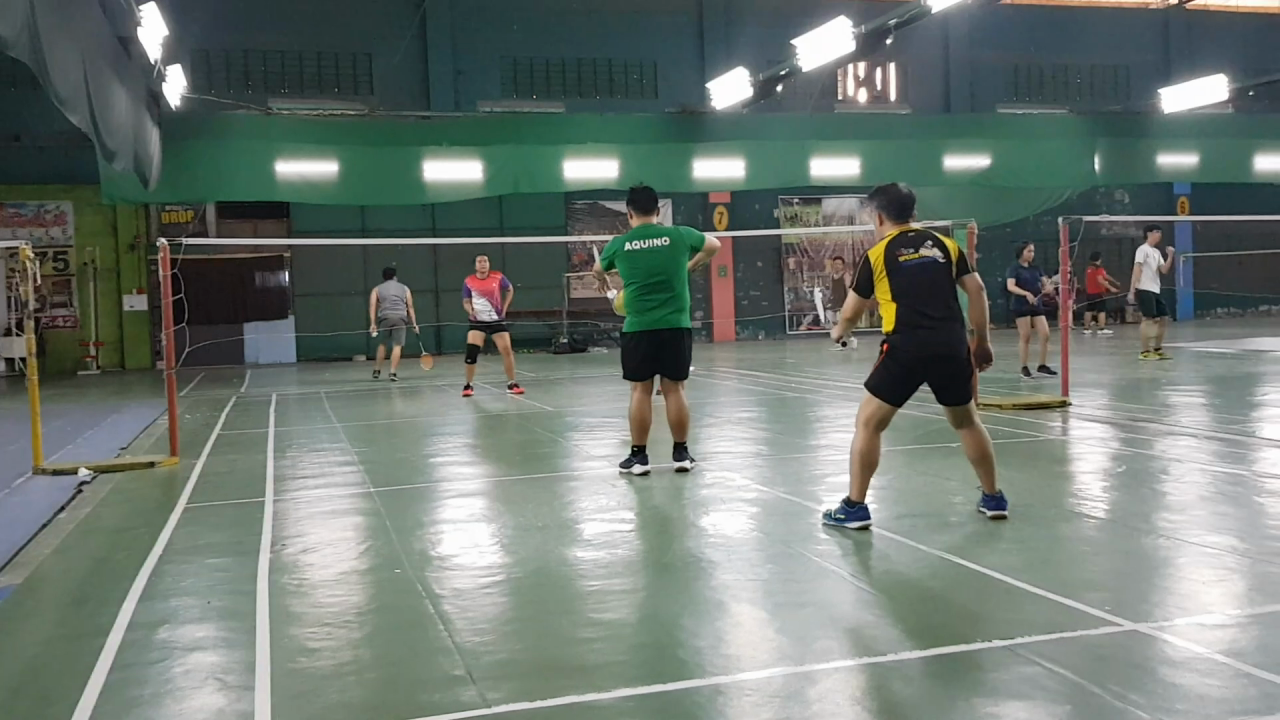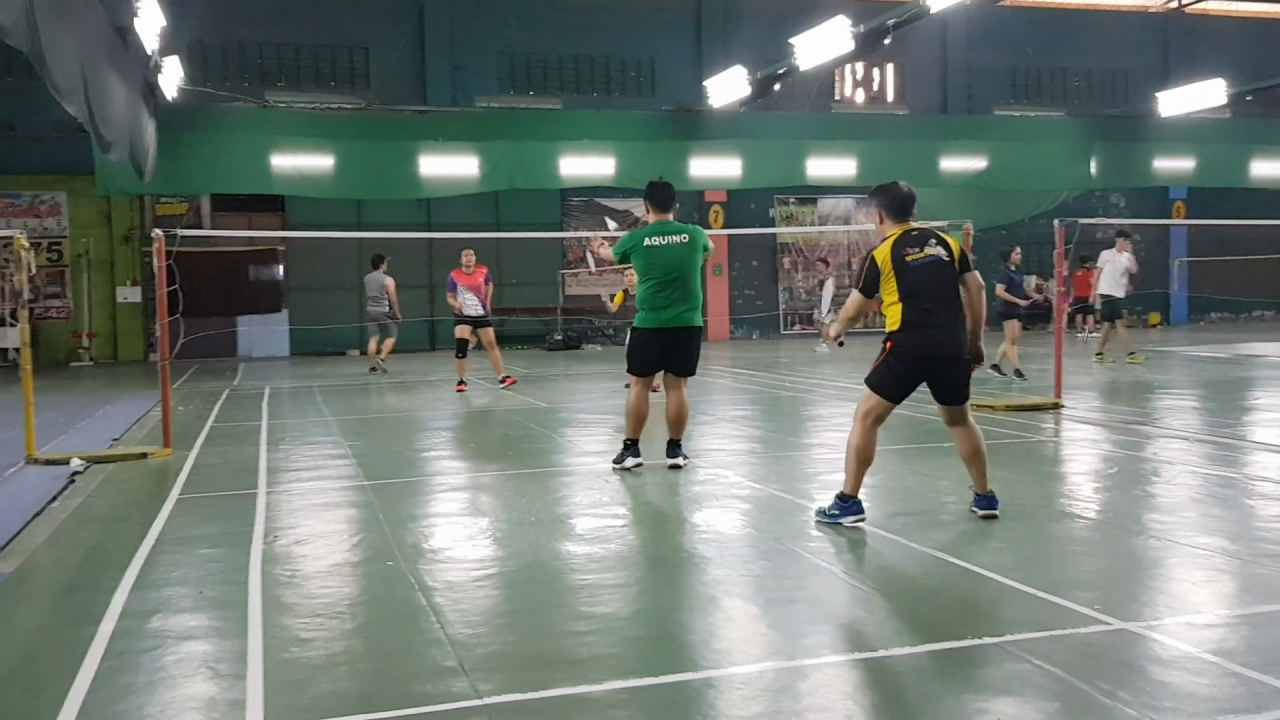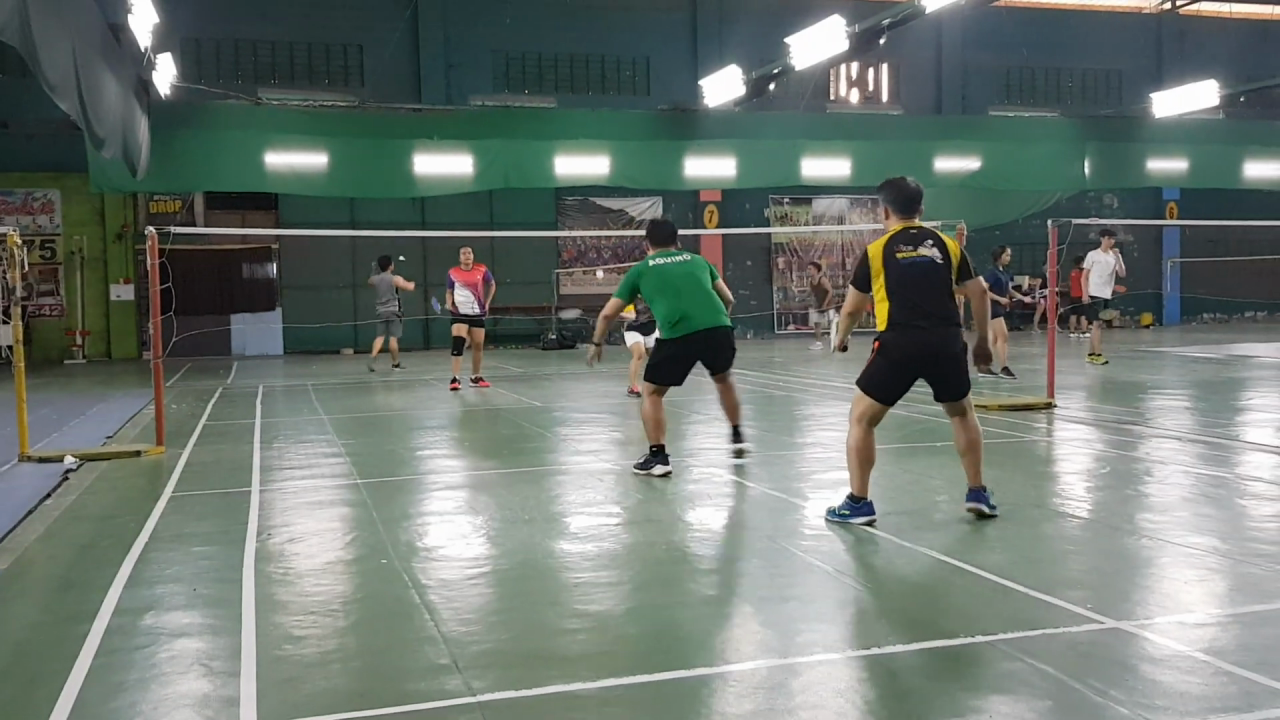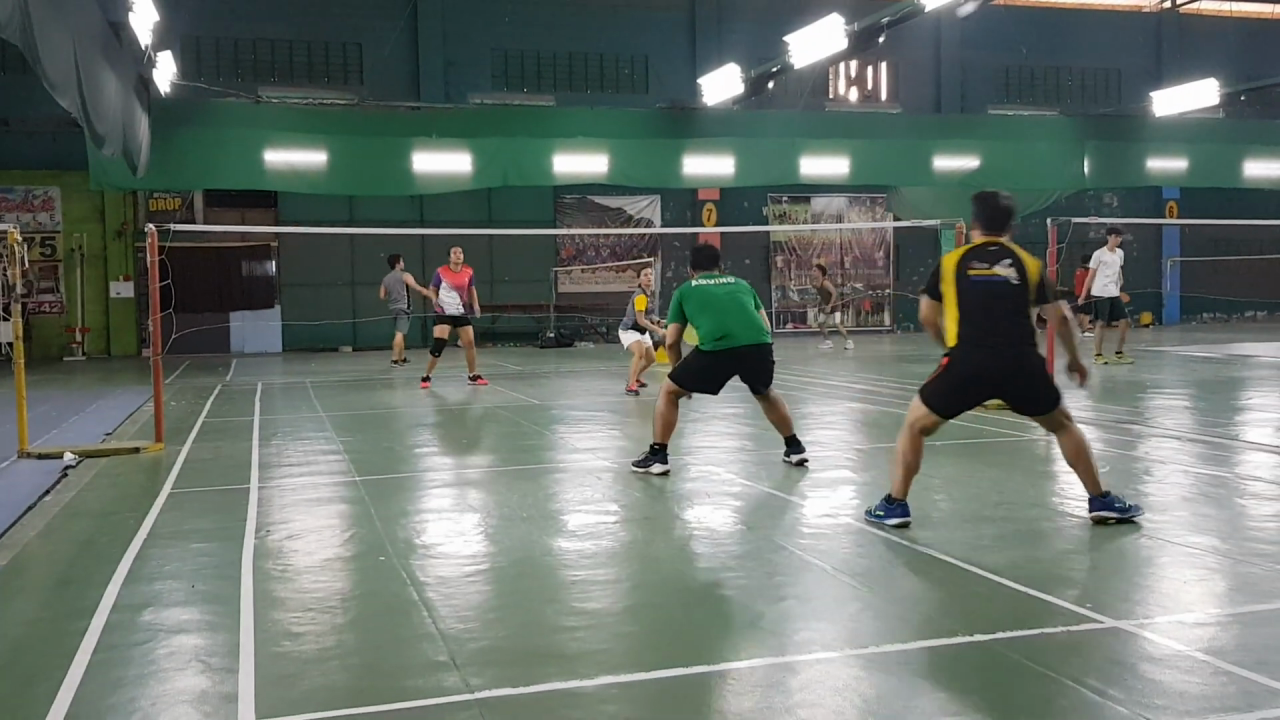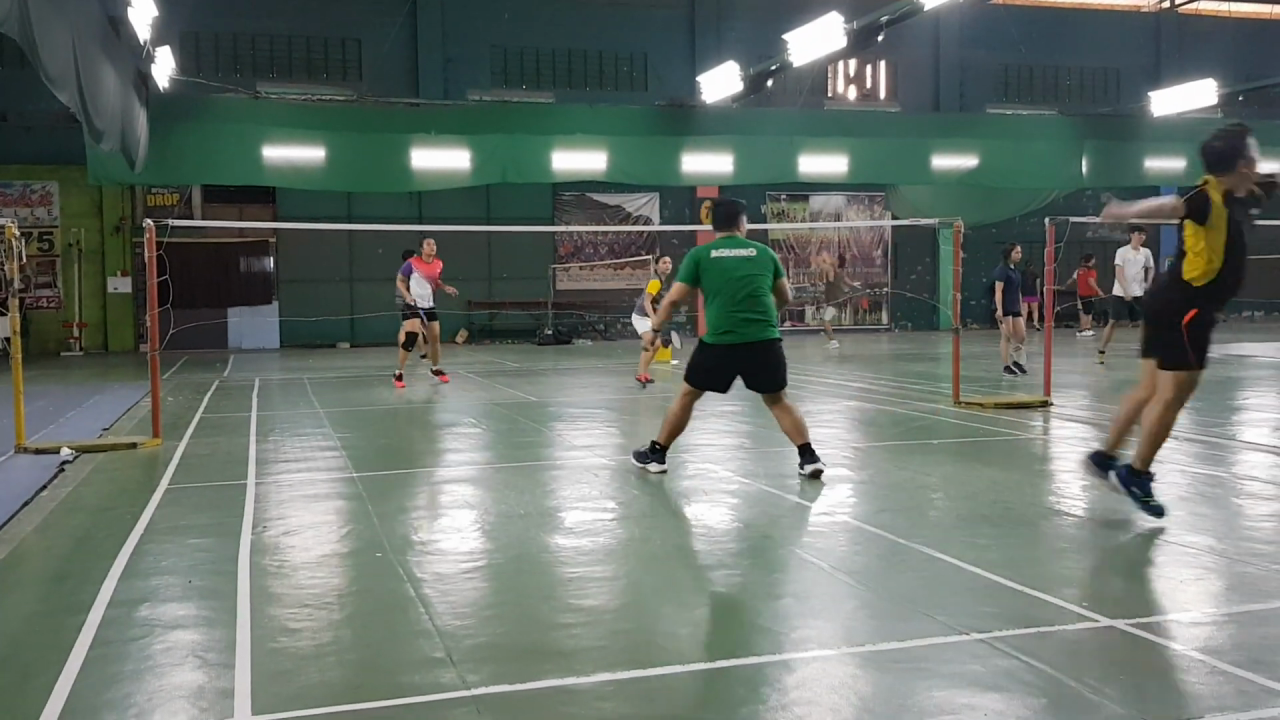
dt=0.5s
person 1, frame 1
left shoulder: (877, 255)
right shoulder: (945, 245)
left elbow: (851, 312)
right elbow: (977, 290)
left wrist: (838, 332)
right wrist: (982, 341)
left hip: (906, 348)
right hip: (952, 346)
left knee: (868, 423)
right knee: (967, 421)
left ankle: (855, 507)
right ankle: (994, 498)
person 1, frame 2
left shoulder: (881, 254)
right shoulder: (947, 243)
left elbow: (854, 311)
right elbow: (976, 289)
left wrist: (836, 329)
right wrist: (975, 340)
left hip: (908, 347)
right hip: (952, 346)
left knee: (866, 418)
right knee: (960, 420)
left ankle: (849, 501)
right ankle: (984, 497)
person 1, frame 3
left shoulder: (876, 251)
right shoulder: (948, 245)
left elbow: (852, 307)
right elbow: (979, 293)
left wrist: (841, 337)
right wrist: (982, 341)
left hip: (898, 346)
right hip: (946, 345)
left knee: (861, 419)
right knee: (962, 414)
left ankle: (858, 502)
right ankle: (977, 492)
person 1, frame 4
left shoulder: (951, 263)
right shoulder: (1028, 265)
left elbow: (927, 316)
right elbow: (1058, 317)
left wrist: (951, 345)
right wrist: (1074, 359)
left hip: (969, 363)
right hip: (1021, 364)
left knee: (914, 427)
right knee: (1064, 427)
left ankle: (894, 504)
right ankle: (1101, 500)
person 1, frame 5
left shoulder: (1236, 196)
right shoulder: (1209, 197)
right elbow: (1169, 205)
right wrist: (1129, 210)
left hip: (1177, 305)
right hip: (1185, 307)
left knee: (1150, 391)
right knee: (1170, 396)
left ankle: (1106, 457)
right ankle: (1136, 473)
person 2, frame 1
left shoulder: (619, 244)
right shoulder: (680, 236)
left elbow: (598, 269)
right elbow: (715, 245)
left wrist: (603, 282)
right wrist: (691, 266)
left hip: (638, 328)
right hip: (677, 326)
left knee: (640, 390)
right knee: (674, 390)
left ankle: (638, 456)
right ankle: (681, 453)
person 2, frame 2
left shoulder: (635, 239)
right shoulder: (695, 234)
left elbow: (608, 255)
right elbow: (708, 253)
left wrist: (598, 247)
left hip: (650, 324)
right hip: (689, 323)
left knee: (639, 385)
right knee: (677, 386)
left ankle: (631, 449)
right ankle: (675, 450)
person 2, frame 3
left shoulder: (641, 269)
right shoulder: (698, 260)
left elbow: (608, 314)
right elbow: (728, 299)
left wrist: (596, 344)
left hip: (677, 336)
right hip: (718, 328)
left knee: (651, 393)
right knee: (723, 378)
left ankle: (658, 456)
right ankle: (737, 436)
person 2, frame 4
left shoulder: (684, 291)
right shoulder: (741, 284)
left elbow: (672, 342)
right elbow: (765, 327)
left wrist: (681, 370)
left hip: (715, 348)
right hip: (759, 344)
left knee: (669, 392)
right knee: (766, 395)
left ankle: (658, 456)
right ankle: (794, 447)
person 2, frame 5
left shoulder: (698, 254)
right shoulder: (763, 252)
left elbow: (673, 299)
right elbow: (786, 298)
left wrist: (655, 330)
left hip: (719, 341)
right hip: (765, 340)
left knee: (687, 395)
right knee: (777, 400)
left ankle: (656, 454)
right ankle: (808, 457)
